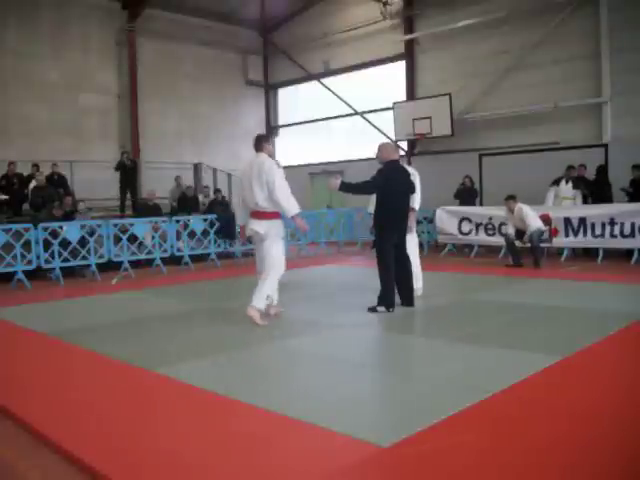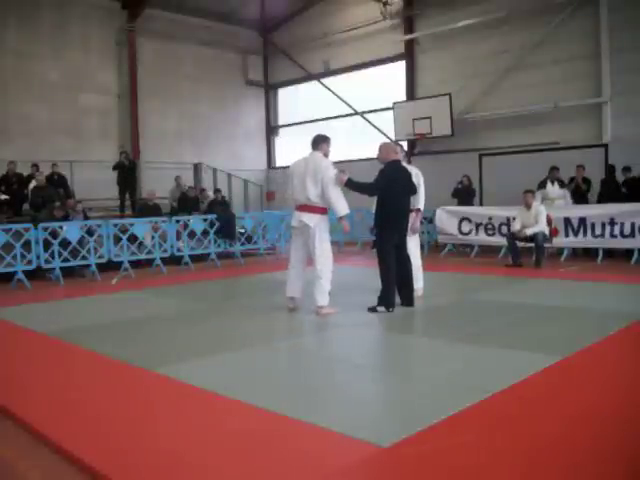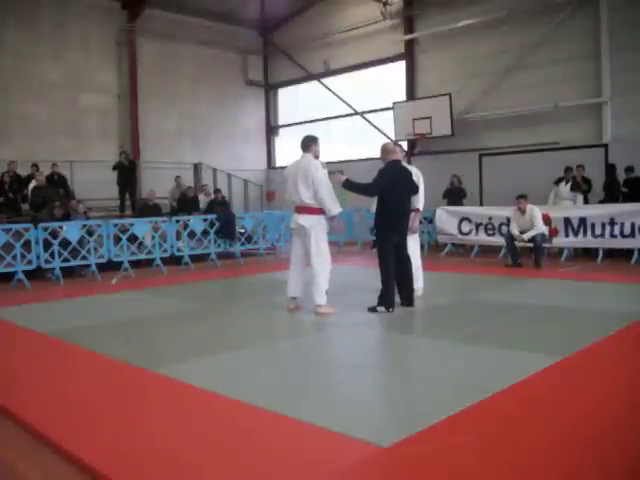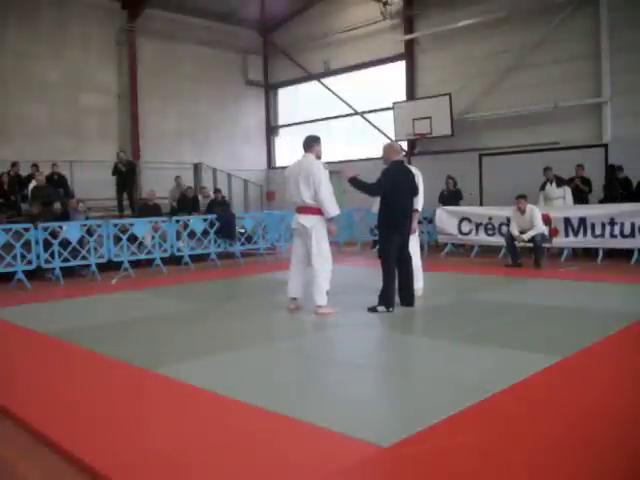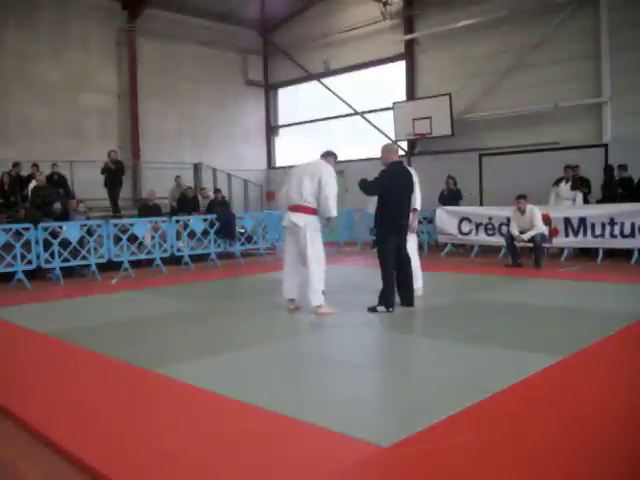
dt=1s
person 1, frame 1
left shoulder: (247, 169)
right shoulder: (270, 165)
left elbow: (243, 200)
right elbow: (281, 192)
left wrist: (243, 224)
right wrist: (296, 216)
left hip: (254, 220)
right hip: (270, 222)
left knee: (264, 266)
right knee: (274, 267)
left ankle: (270, 305)
right ankle: (255, 306)
person 1, frame 2
left shoulder: (296, 165)
right shoulder: (324, 164)
left elbow: (292, 191)
right elbow: (332, 191)
right wrist: (342, 217)
left hip: (299, 214)
right hip: (317, 217)
left knee: (296, 259)
right knee: (323, 261)
left ankle: (292, 299)
right ankle: (322, 305)
person 1, frame 3
left shoulder: (291, 168)
right shoulder: (314, 165)
left elbow: (289, 195)
right elbow: (324, 192)
right wrist: (335, 215)
left hip: (298, 216)
right hip: (314, 217)
left knee: (297, 259)
right knee: (320, 260)
left ankle: (292, 300)
right ankle: (320, 304)
person 1, frame 4
left shoulder: (292, 168)
right shoulder: (316, 165)
left elbow: (290, 194)
right elbow: (324, 194)
right wrist: (330, 219)
left hip: (299, 216)
right hip: (315, 218)
left knee: (298, 260)
right knee: (321, 261)
left ankle: (293, 300)
right ankle: (321, 304)
person 1, frame 5
left shoulder: (299, 168)
right shoulder: (326, 168)
left elbow: (285, 192)
right elbow: (328, 193)
right wrist: (330, 216)
left hip: (291, 215)
right hip: (308, 217)
left knee: (292, 260)
right knee: (315, 260)
left ankle: (291, 301)
right ankle: (319, 304)
person 2, frame 1
left shoulder: (386, 172)
right shoulder: (403, 172)
left elbow: (368, 187)
right elbow: (411, 189)
left wrist: (341, 185)
left hip: (386, 223)
right hip: (400, 223)
left knee: (386, 261)
right knee: (401, 258)
left ankle: (387, 302)
right ankle: (407, 298)
person 2, frame 2
left shoulder: (388, 172)
right shoulder: (404, 171)
left elbow: (372, 189)
right elbow: (412, 190)
left wrist: (347, 182)
left hip: (387, 223)
right hip: (400, 222)
left knee: (387, 261)
right knee: (401, 258)
left ankle: (387, 302)
right ankle: (407, 298)
person 2, frame 3
left shoulder: (386, 172)
right shoulder: (405, 171)
left elbow: (371, 189)
right elbow: (414, 189)
left wrist: (346, 182)
left hip: (387, 223)
right hip: (401, 222)
left knee: (387, 261)
right knee: (402, 258)
left ankle: (386, 302)
right ankle: (407, 298)
person 2, frame 4
left shoulder: (390, 172)
right shoulder: (407, 172)
left elbow: (375, 190)
right elbow: (414, 191)
left wrist: (352, 179)
left hip: (390, 223)
right hip: (404, 222)
left knee: (388, 261)
right knee: (403, 259)
left ankle: (387, 302)
right ankle: (407, 298)
person 2, frame 5
left shoulder: (388, 173)
right shoulder: (406, 173)
left elbow: (371, 189)
left wrist: (362, 182)
left hip: (387, 223)
right hip: (401, 222)
left knee: (387, 261)
right knee: (402, 259)
left ankle: (387, 302)
right ankle: (407, 298)
person 3, frame 1
left shoulder: (409, 172)
left elbow: (415, 195)
right elbow: (377, 195)
left wrist: (412, 215)
left knee: (410, 251)
left ankle: (416, 286)
person 3, frame 2
left shoulder: (413, 172)
right shoulder: (388, 173)
left elbow: (419, 197)
right elbow: (380, 196)
left wrist: (417, 220)
right wrist: (377, 219)
left hip: (407, 218)
right hip: (391, 219)
left knee: (411, 253)
right knee: (392, 254)
left ankle: (416, 286)
right ankle: (397, 285)
person 3, frame 3
left shoulder: (413, 172)
left elbow: (419, 197)
left wrist: (416, 220)
left hip: (407, 218)
left knee: (411, 253)
left ankle: (416, 286)
person 3, frame 4
left shoulder: (413, 172)
left elbow: (418, 196)
right elbow: (380, 196)
left wrist: (414, 220)
left knee: (411, 254)
left ankle: (416, 287)
person 3, frame 5
left shoulder: (408, 172)
left elbow: (416, 195)
right elbow: (376, 197)
left wrist: (415, 219)
left knee: (410, 253)
left ankle: (416, 287)
